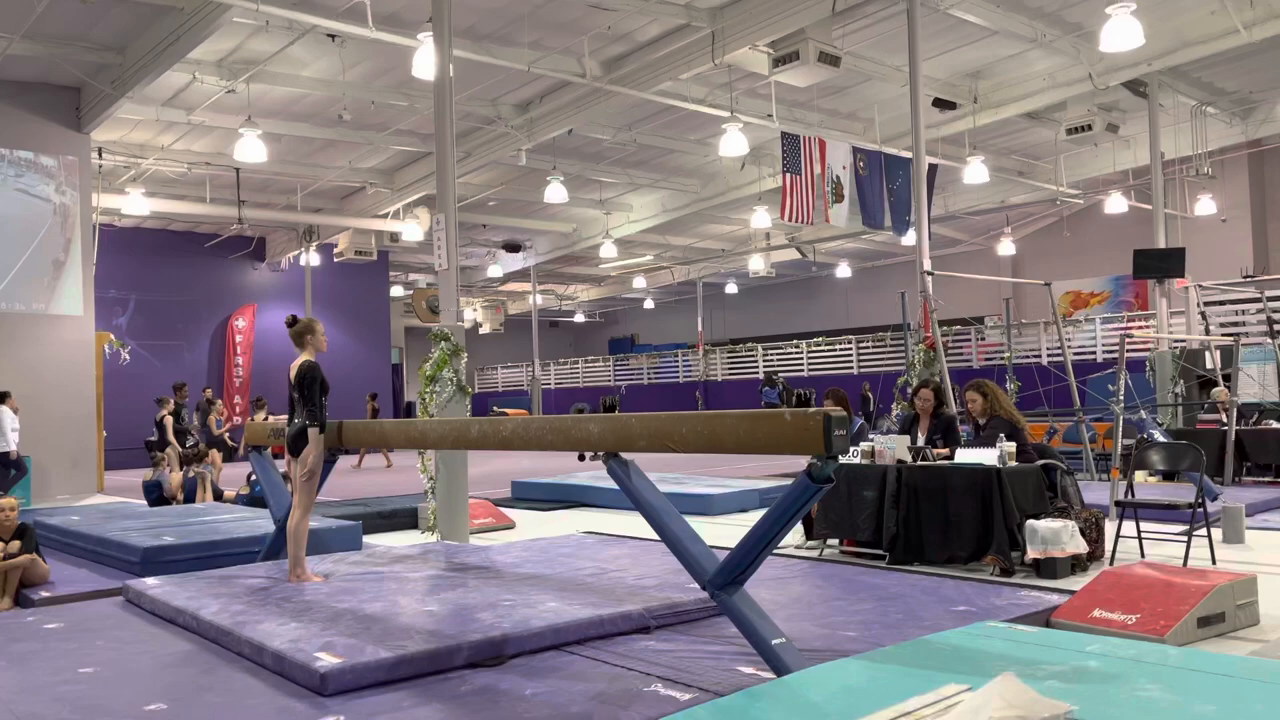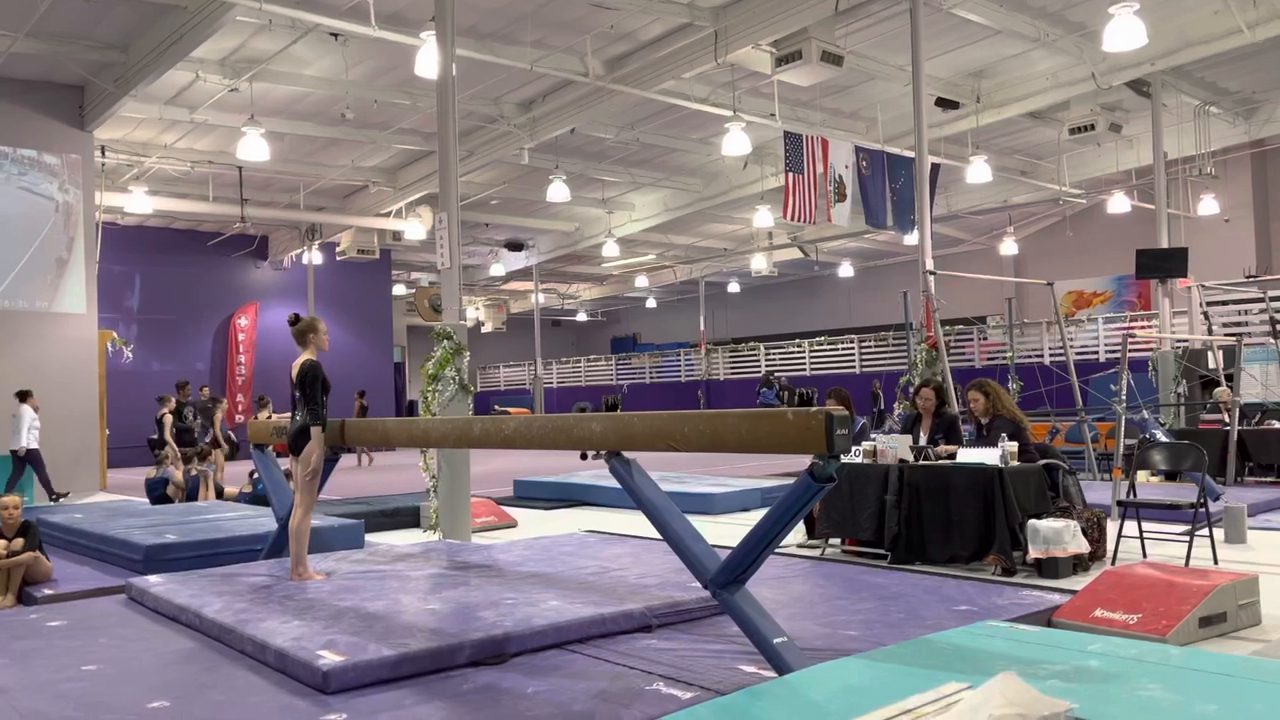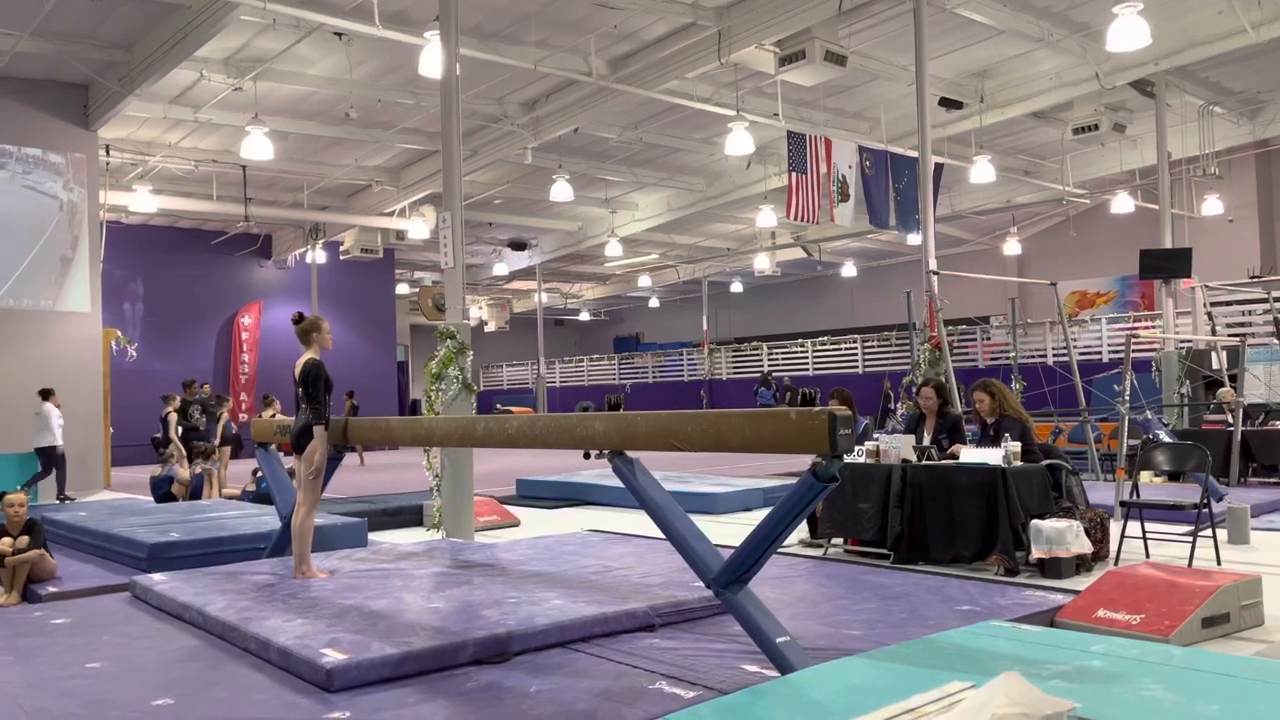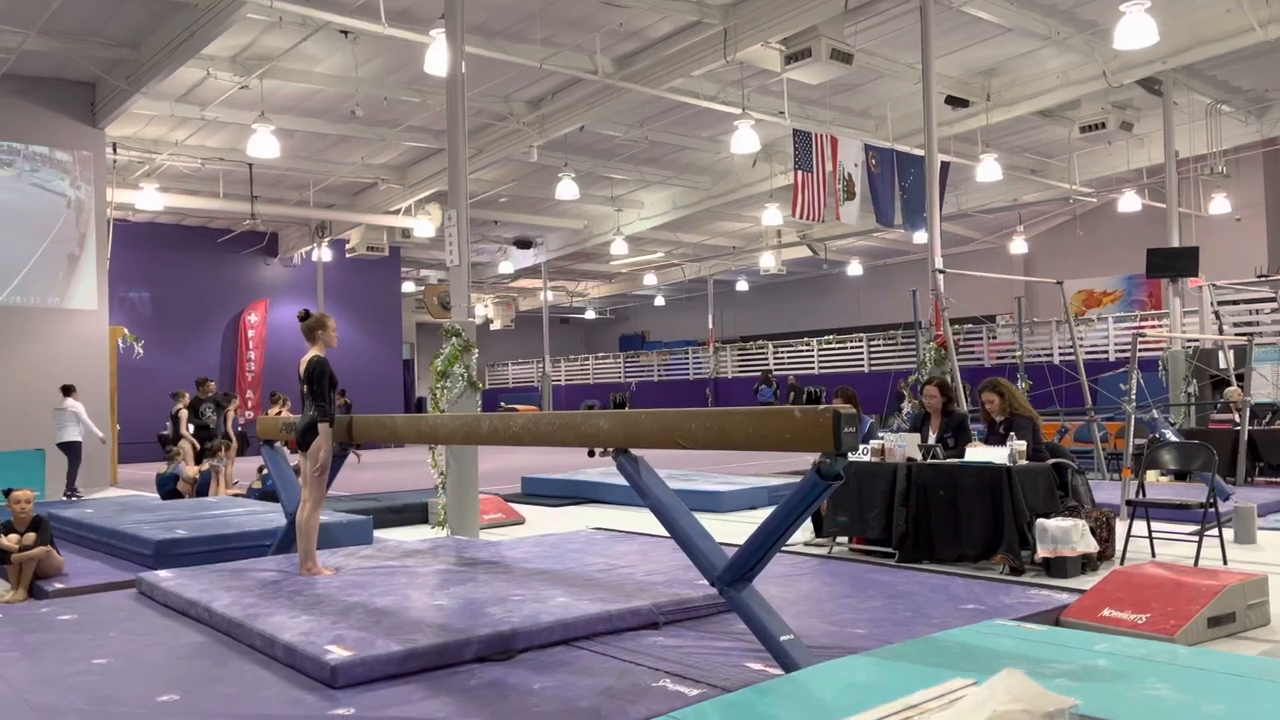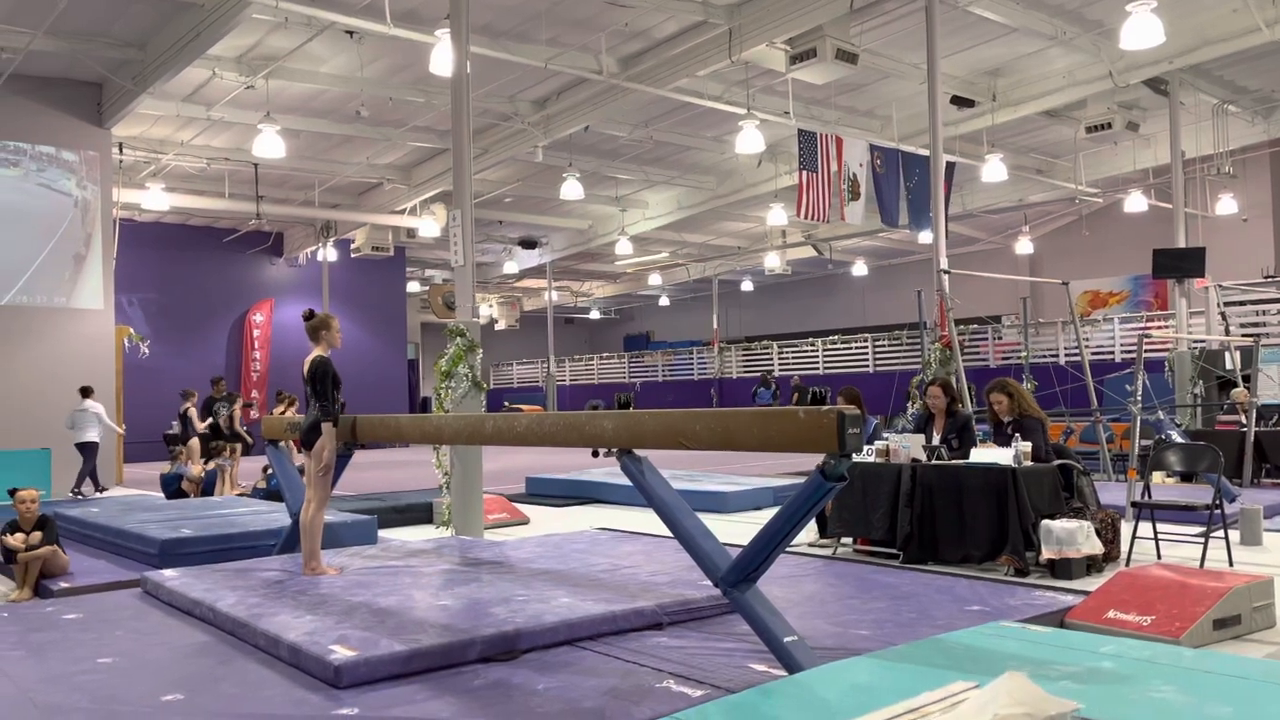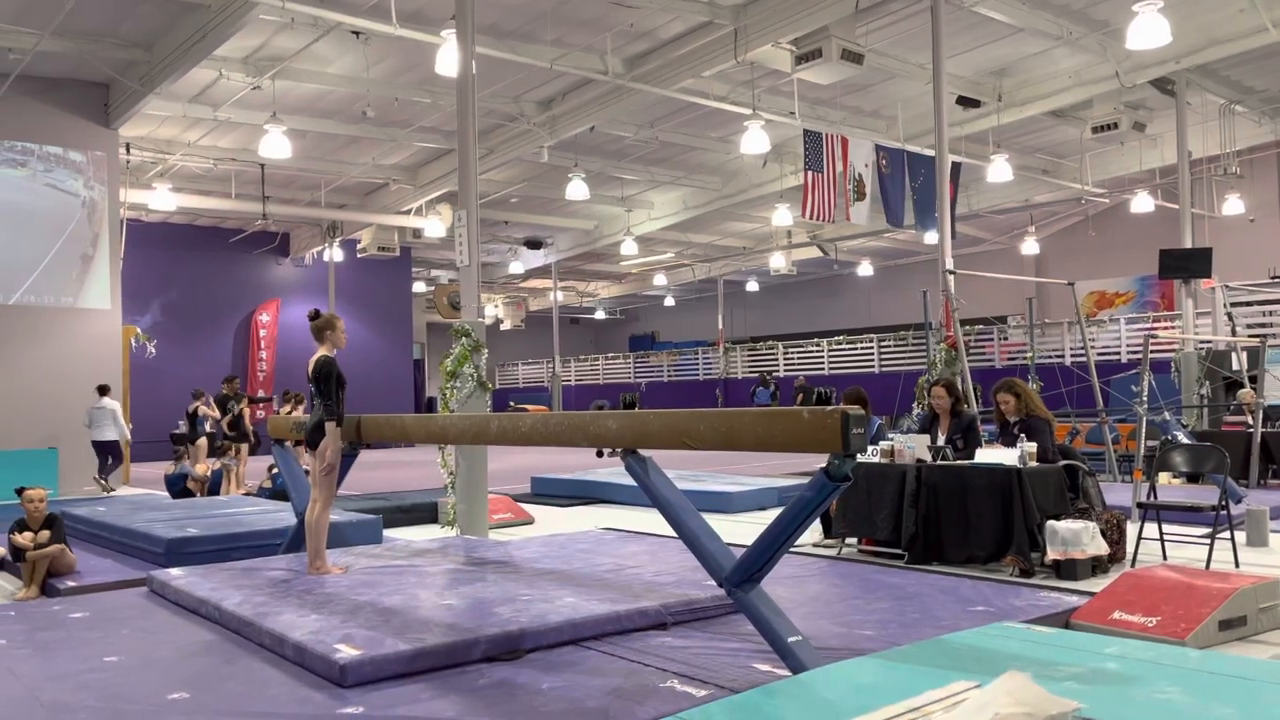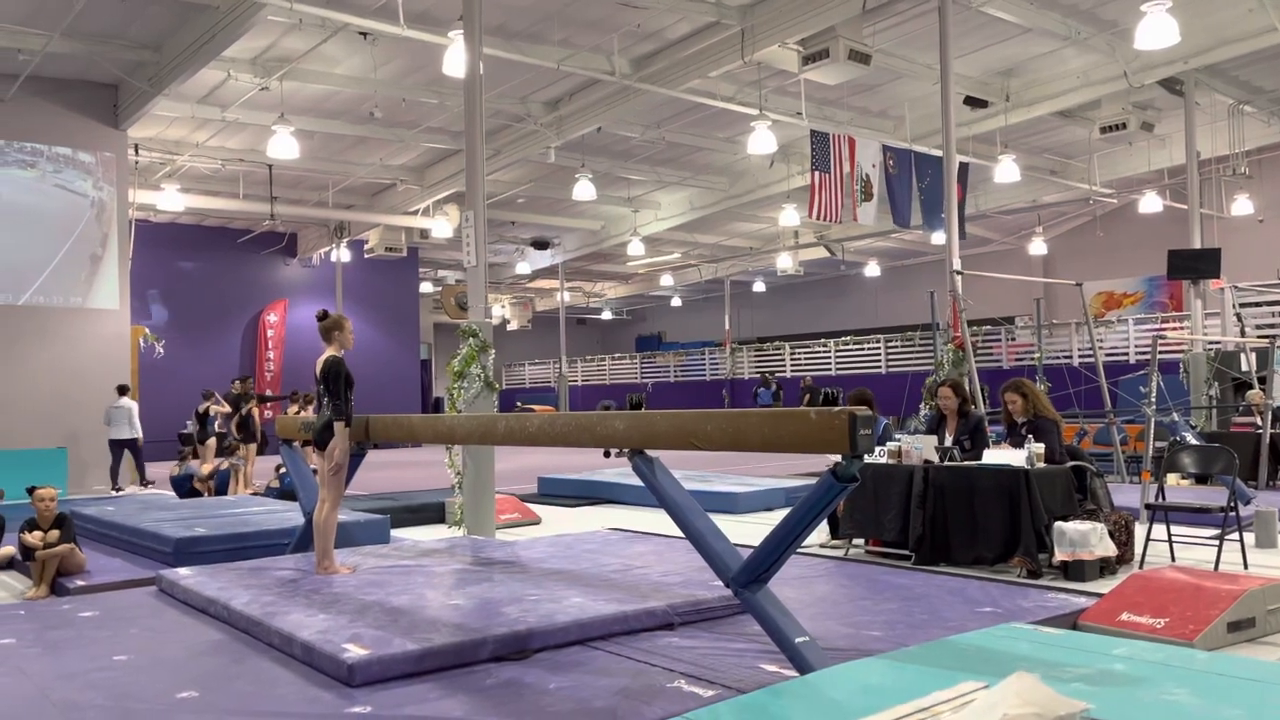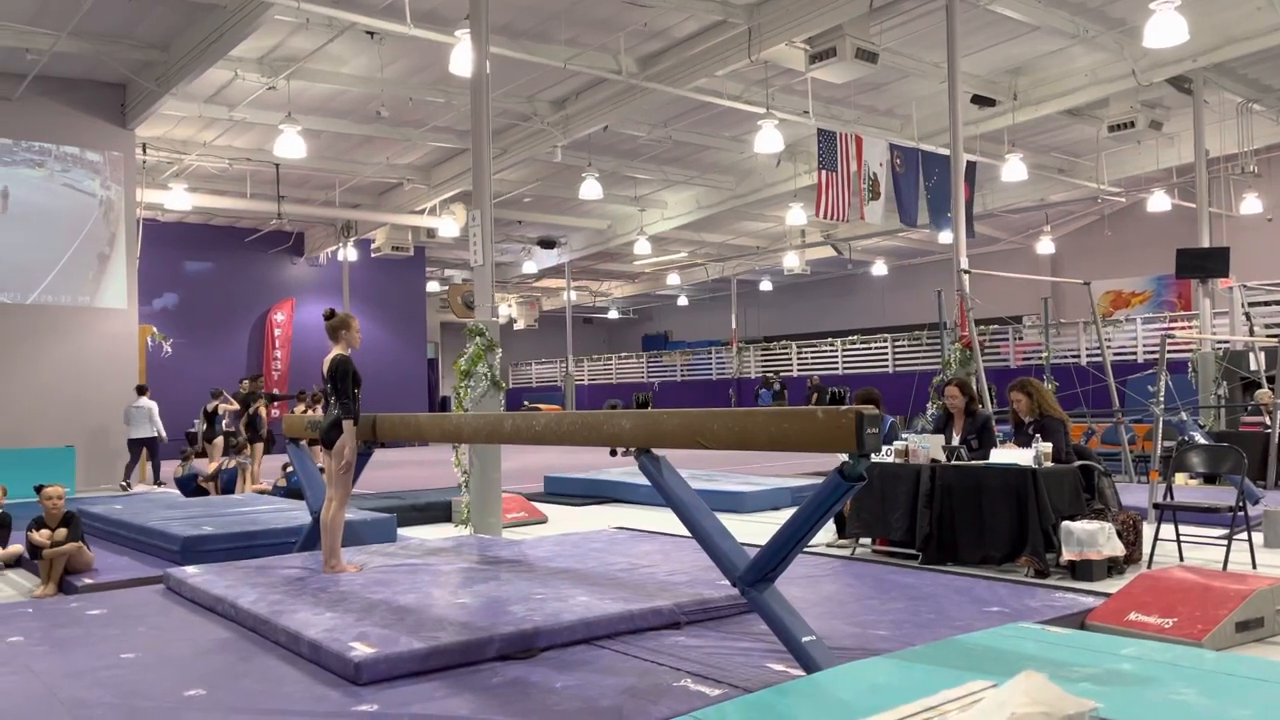
dt=0.2s
person 1, frame 1
left shoulder: (293, 368)
right shoulder: (312, 368)
right elbow: (313, 412)
left wrist: (288, 449)
right wrist: (314, 452)
left hip: (294, 435)
right hip: (307, 437)
left knee: (297, 506)
right knee: (304, 507)
left ankle: (294, 568)
right ankle: (299, 571)
person 1, frame 2
left shoulder: (295, 366)
right shoulder: (313, 366)
right elbow: (314, 411)
right wrist: (317, 451)
left hip: (294, 434)
right hip: (307, 437)
left knee: (299, 504)
right knee: (306, 506)
left ankle: (296, 566)
right ankle: (301, 569)
person 1, frame 3
left shoulder: (299, 365)
right shoulder: (316, 366)
right elbow: (318, 409)
right wrist: (321, 450)
left hip: (298, 432)
right hip: (311, 435)
left knee: (301, 502)
right knee: (309, 504)
left ankle: (300, 564)
right ankle: (304, 568)
person 1, frame 4
left shoulder: (304, 361)
right shoulder: (320, 363)
right elbow: (323, 407)
right wrist: (325, 447)
left hip: (303, 429)
right hip: (316, 432)
left knee: (306, 499)
right knee: (315, 501)
left ankle: (305, 561)
right ankle: (311, 564)
person 1, frame 5
left shoulder: (308, 361)
right shoulder: (323, 363)
right elbow: (325, 407)
right wrist: (329, 446)
left hip: (307, 430)
right hip: (319, 432)
left knee: (310, 499)
right knee: (319, 500)
left ankle: (309, 561)
right ankle: (315, 564)
person 1, frame 6
left shoulder: (313, 362)
right shoulder: (328, 363)
right elbow: (330, 407)
right wrist: (332, 446)
left hip: (312, 429)
right hip: (324, 432)
left knee: (315, 499)
right knee: (325, 500)
left ankle: (313, 560)
right ankle: (319, 563)
person 1, frame 7
left shoulder: (320, 362)
right shoulder: (336, 363)
right elbow: (338, 406)
right wrist: (341, 445)
left hip: (320, 430)
right hip: (332, 432)
left knee: (323, 499)
right knee: (333, 500)
left ankle: (321, 560)
right ankle: (327, 563)
person 1, frame 8
left shoulder: (327, 361)
right shoulder: (344, 361)
right elbow: (346, 404)
right wrist: (350, 444)
left hip: (327, 428)
right hip: (340, 431)
left knee: (331, 497)
right knee: (340, 498)
left ankle: (328, 559)
right ankle: (334, 561)
